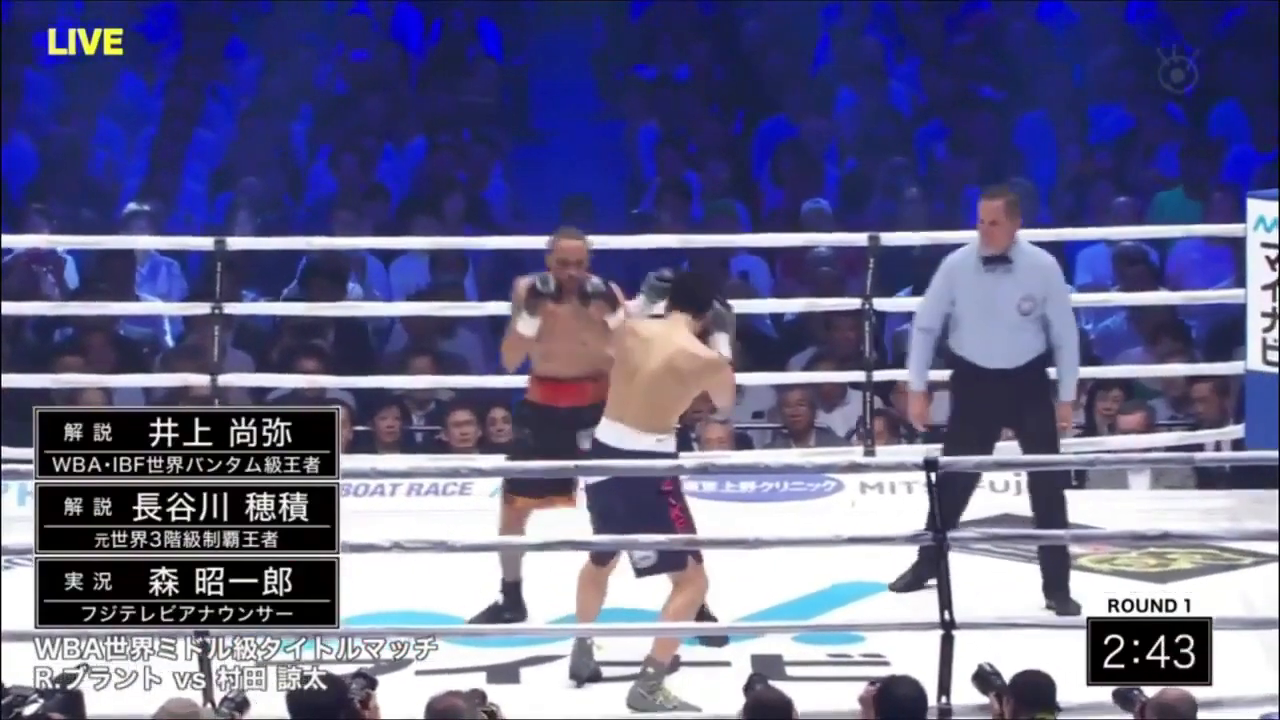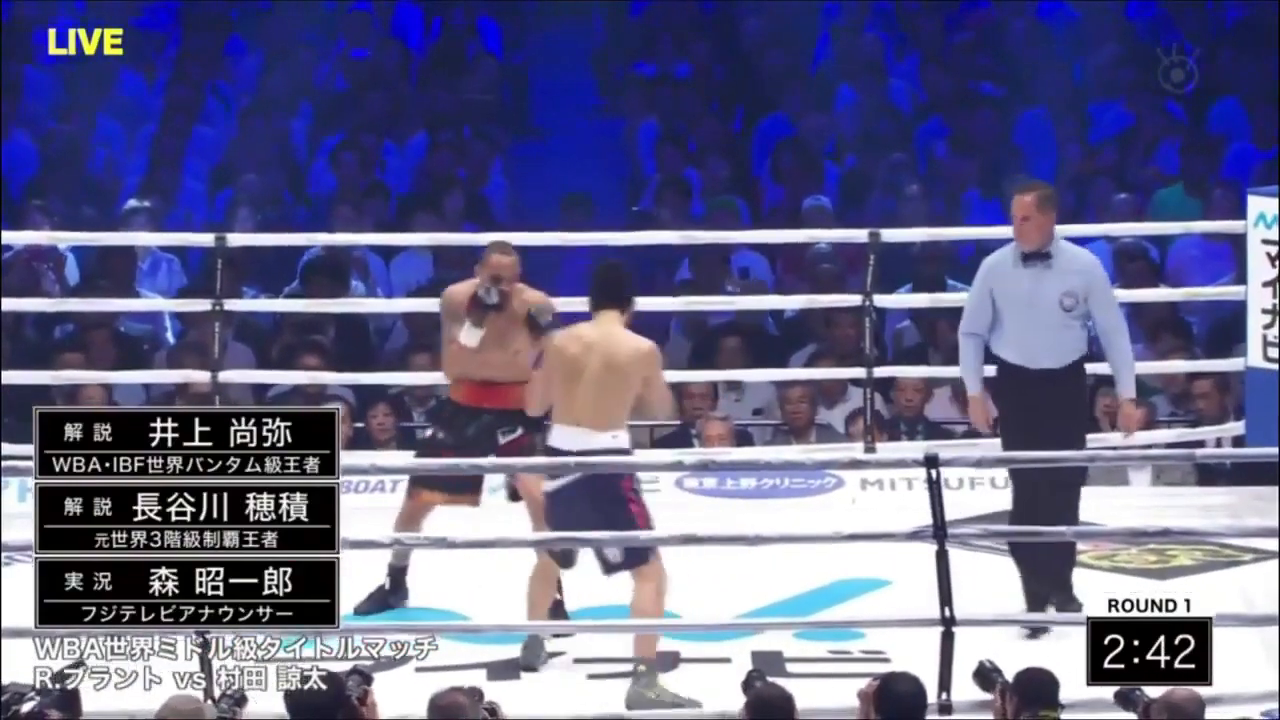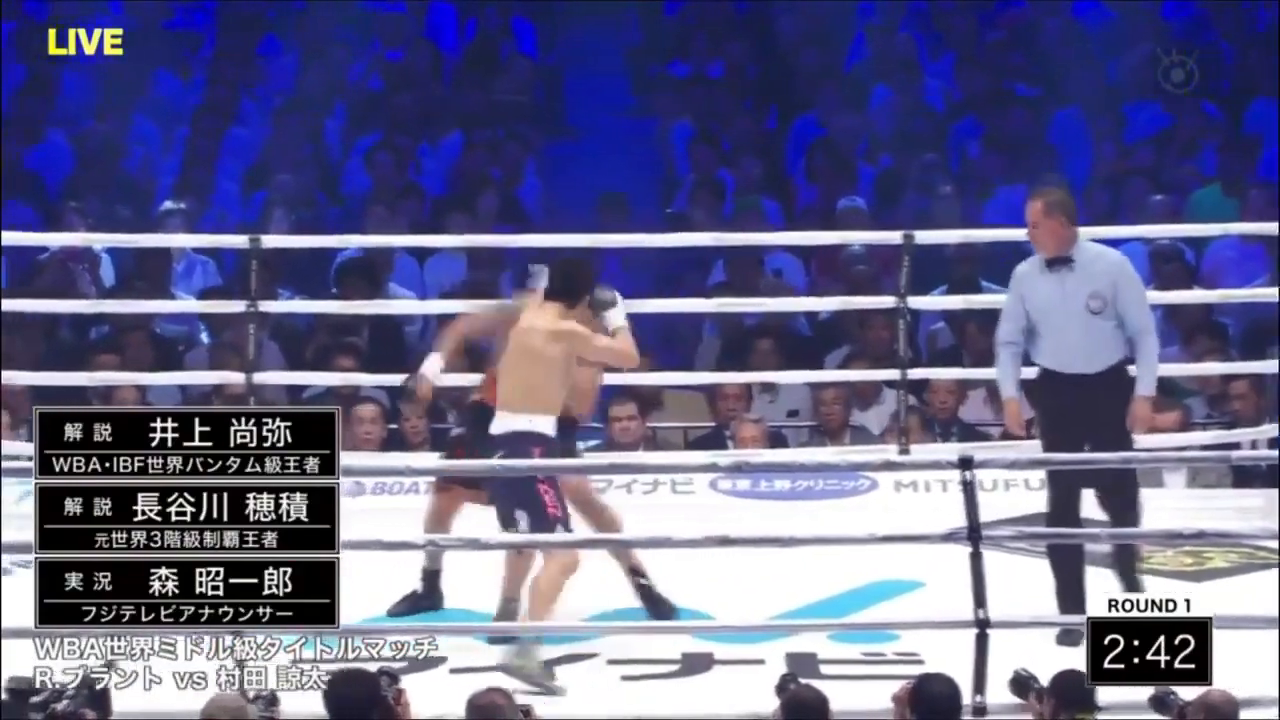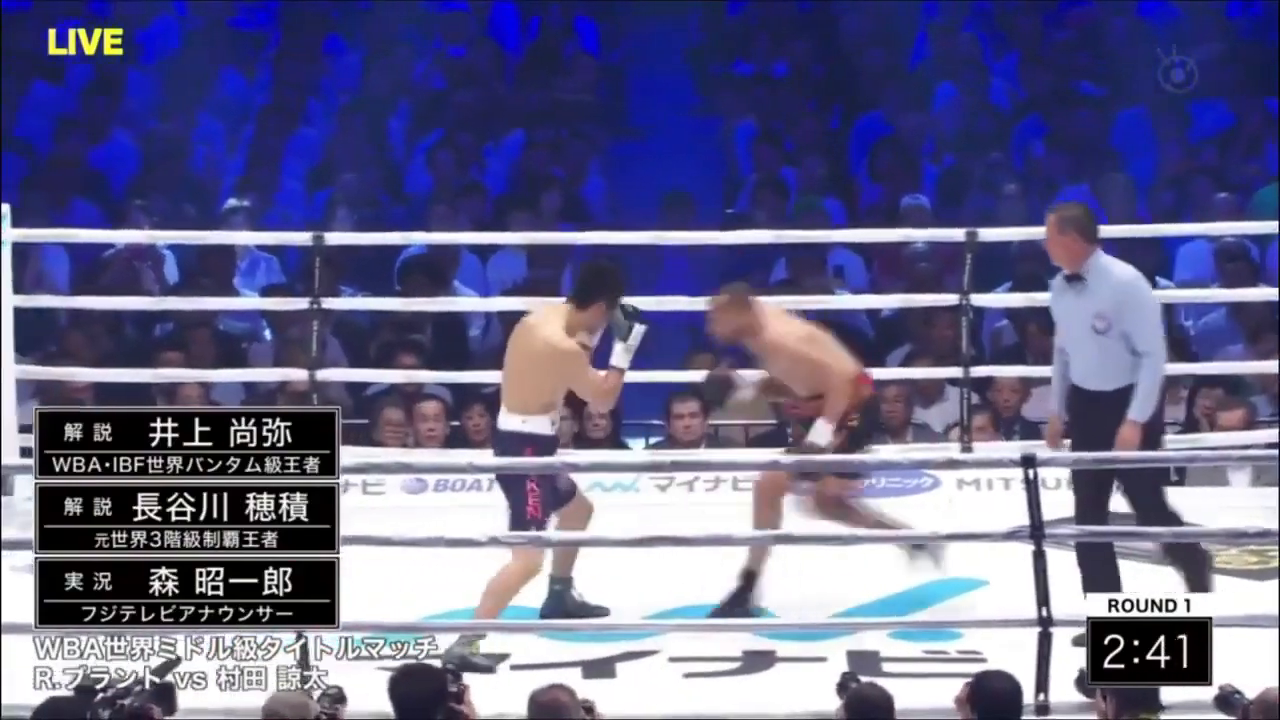
dt=0.5s
person 1, frame 1
left shoulder: (1043, 267)
right shoulder: (956, 265)
left elbow: (1064, 333)
right elbow: (925, 326)
left wrist: (1066, 397)
right wrist: (917, 388)
left hip: (1028, 382)
right hip: (974, 381)
left knee: (1048, 482)
right knee: (954, 477)
left ankle: (1056, 587)
right ankle: (928, 562)
person 1, frame 2
left shoulder: (1084, 265)
right shoulder: (994, 267)
left elbow: (1113, 330)
right elbow: (971, 332)
left wrist: (1126, 394)
right wrist: (974, 391)
left hip: (1067, 384)
right hip: (1016, 385)
left knee: (1065, 487)
right knee: (1027, 490)
left ankle: (1059, 583)
right ankle: (1037, 600)
person 1, frame 3
left shoulder: (1111, 265)
right shoulder: (1025, 275)
left elbow: (1144, 332)
right elbow: (1009, 341)
left wrist: (1144, 393)
right wrist: (1010, 396)
left hip: (1108, 387)
right hip: (1056, 391)
left knee: (1120, 489)
right knee: (1063, 498)
left ankle: (1126, 568)
right ankle: (1072, 610)
person 1, frame 4
left shoulder: (1126, 284)
right shoulder: (1060, 288)
left elbow: (1153, 355)
left wrist: (1135, 420)
right wrist: (1056, 410)
left hip: (1130, 406)
right hip: (1086, 406)
left knee: (1149, 506)
right knee: (1089, 511)
left ankle: (1197, 576)
person 2, frame 1
left shoulder: (632, 330)
right shoulder: (703, 358)
right elbow: (725, 400)
right wrist: (722, 338)
left hip: (603, 459)
right hip: (647, 470)
left knee: (601, 560)
right knee: (692, 580)
left ankle: (582, 654)
right ankle: (648, 685)
person 2, frame 2
left shoulder: (560, 341)
right shoulder: (643, 350)
left elbow: (533, 405)
right elbow: (663, 412)
left hip: (559, 462)
right hip: (604, 467)
left knee: (551, 556)
right knee: (650, 574)
left ankle: (533, 645)
right ankle: (645, 683)
person 2, frame 3
left shoulder: (524, 322)
right shoulder: (567, 332)
right elbow: (628, 358)
right wrist: (614, 312)
left hip: (504, 447)
right hip: (528, 449)
left knee: (525, 536)
right knee: (563, 556)
left ankle: (517, 635)
right ankle: (525, 651)
person 2, frame 4
left shoulder: (537, 318)
right shoulder: (563, 346)
right elbow: (603, 398)
left wrist: (593, 336)
right wrist: (624, 346)
left hip: (525, 440)
right hip: (525, 447)
left knee: (578, 509)
right knee: (529, 557)
left ankle: (561, 595)
right ankle: (465, 643)
person 3, frame 1
left shoulder: (607, 293)
right shoulder: (529, 289)
right elbow: (510, 362)
left wrist: (612, 311)
right wrist: (530, 312)
left hip: (597, 408)
right hip: (543, 409)
right knee: (513, 509)
right ankle: (511, 599)
person 3, frame 2
left shoulder: (536, 304)
right shoulder: (455, 299)
right elbow: (450, 367)
right wrist: (474, 322)
left hip: (515, 410)
right hip: (462, 408)
left knee: (538, 499)
right knee: (416, 501)
left ankle: (551, 597)
right ankle: (394, 585)
person 3, frame 3
right shoulder: (520, 315)
left elbow: (582, 408)
right elbow: (463, 328)
right wrist: (433, 364)
right hip: (493, 408)
left knee: (584, 498)
right knee: (445, 497)
left ankle: (641, 583)
right ankle: (429, 588)
person 3, frame 4
left shoulder: (777, 337)
right shoulder: (762, 321)
left elbow: (838, 378)
right elbow: (786, 382)
left wrist: (820, 434)
right wrist: (743, 389)
left hip: (849, 403)
right hip: (823, 401)
left knee: (770, 487)
right knee: (821, 497)
left ankle: (744, 592)
